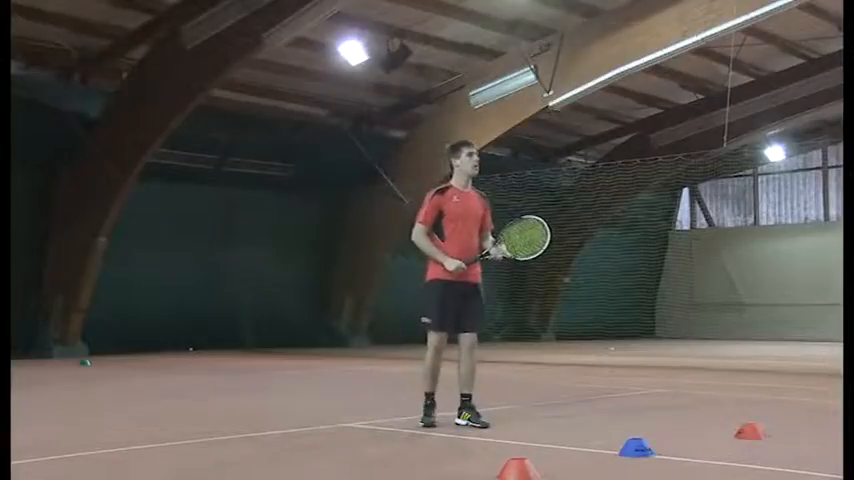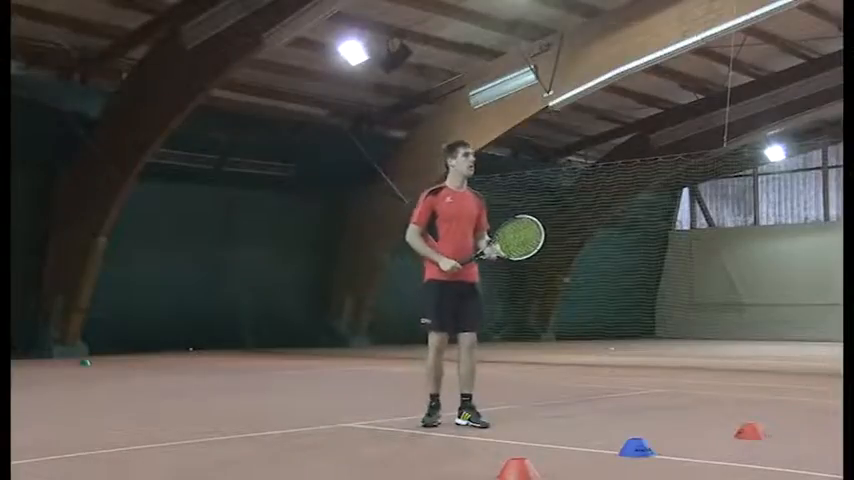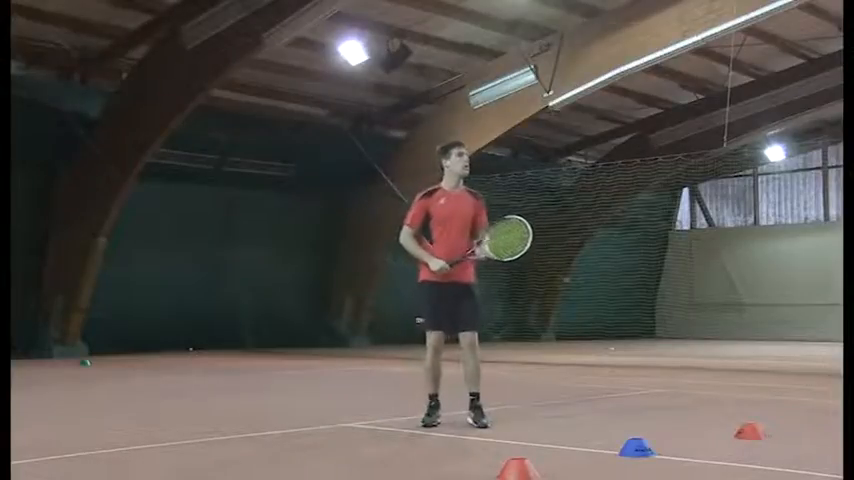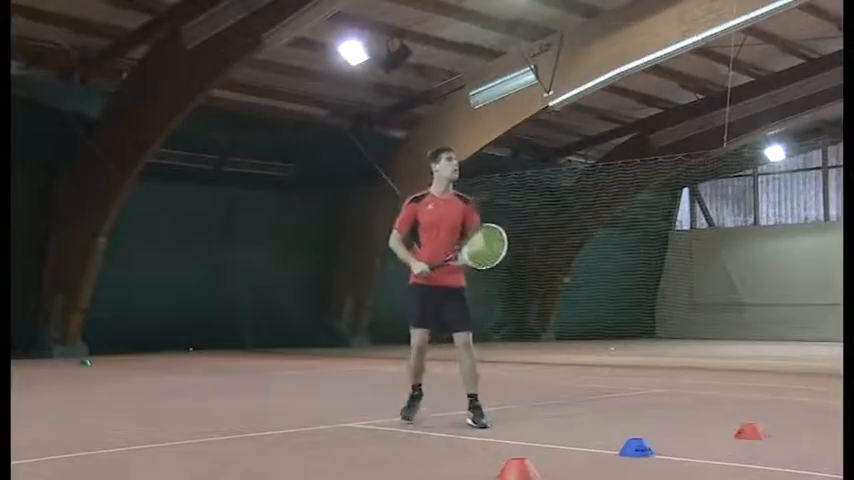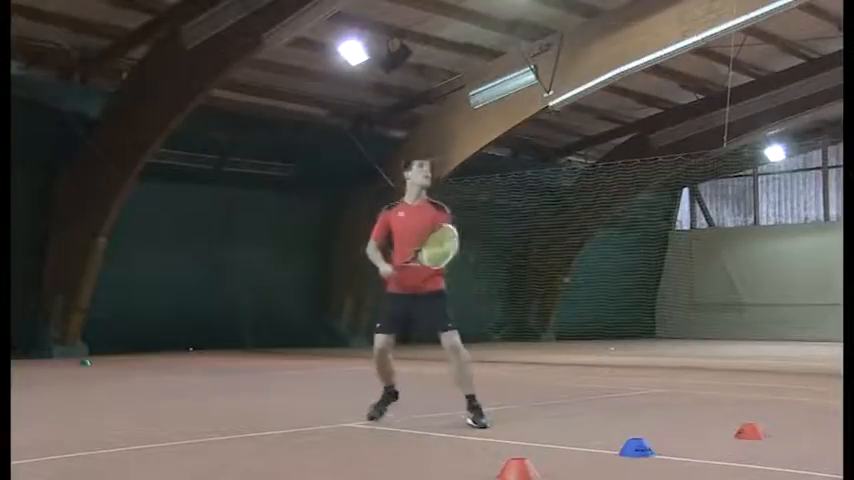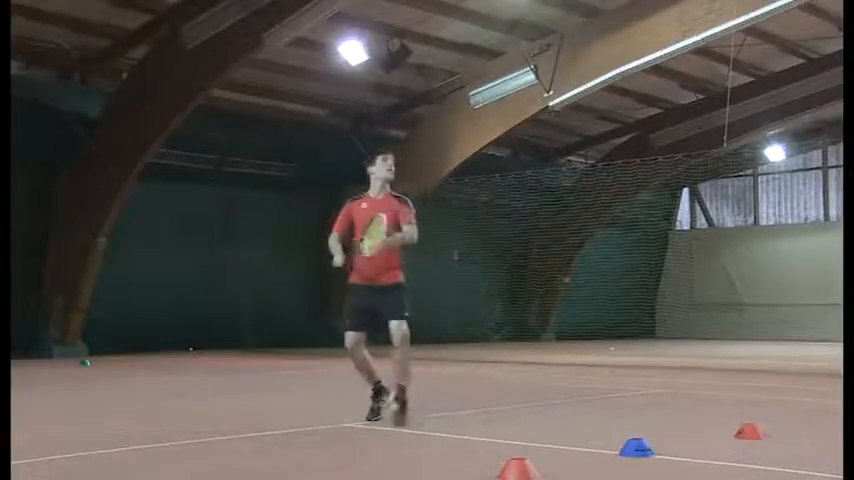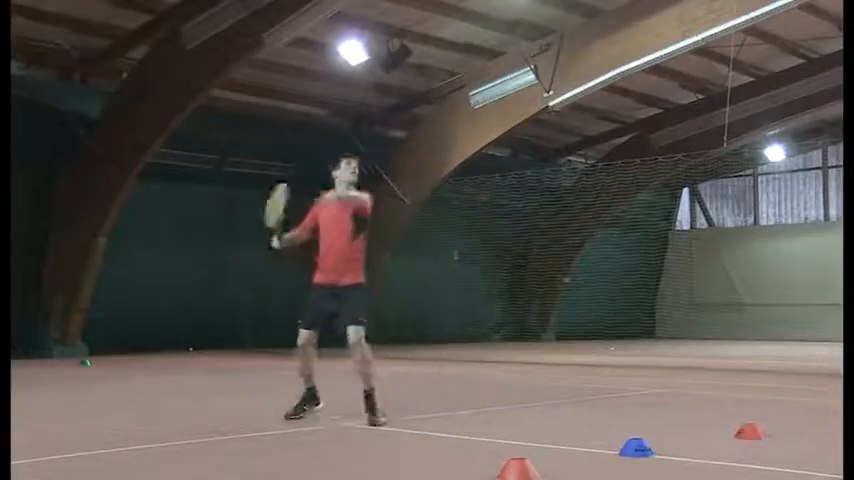
dt=0.2s
person 1, frame 1
left shoulder: (480, 200)
right shoulder: (439, 196)
right elbow: (417, 235)
left wrist: (493, 249)
right wrist: (446, 260)
left hip: (471, 281)
right hip: (442, 280)
left knee: (469, 343)
right knee: (436, 343)
left ankle: (466, 407)
right ankle: (429, 403)
person 1, frame 2
left shoulder: (476, 199)
right shoulder: (433, 196)
right elbow: (412, 236)
left wrist: (488, 248)
right wrist: (441, 260)
left hip: (468, 281)
right hip: (439, 280)
left knee: (468, 343)
right knee: (437, 343)
left ankle: (466, 408)
right ankle: (433, 405)
person 1, frame 3
left shoulder: (474, 200)
right shoulder: (427, 198)
left elbow: (482, 235)
right elbow: (405, 237)
right wrist: (430, 260)
left hip: (464, 281)
right hip: (434, 281)
left knee: (470, 342)
right knee: (434, 343)
left ankle: (475, 406)
right ankle: (433, 405)
person 1, frame 4
left shoulder: (465, 204)
right shoulder: (416, 203)
right elbow: (395, 239)
right wrist: (412, 262)
left hip: (452, 285)
right hip: (422, 284)
left knee: (464, 343)
right knee: (419, 342)
left ankle: (474, 407)
right ankle: (415, 394)
person 1, frame 5
left shoulder: (439, 210)
right shoulder: (390, 212)
right elbow: (372, 246)
right wrist: (382, 265)
left hip: (430, 290)
right hip: (398, 291)
left knee: (453, 345)
right knee: (380, 348)
left ankle: (473, 406)
right ankle: (390, 393)
person 1, frame 6
left shoulder: (401, 203)
right shoulder: (354, 205)
left elbow: (411, 235)
right elbow: (335, 237)
left wrist: (384, 241)
right wrist: (338, 253)
left hip: (391, 284)
right hip: (360, 284)
left knee: (400, 336)
right knee: (353, 344)
left ankle: (401, 398)
right ankle: (379, 391)
person 1, frame 7
left shoulder: (361, 202)
right shoulder: (320, 208)
left elbow: (361, 199)
right elbow: (301, 234)
left wrist: (341, 193)
right wrist: (282, 240)
left hip: (352, 286)
right hip: (322, 285)
left knee: (356, 339)
right knee: (304, 343)
left ankle: (370, 402)
right ankle: (311, 396)
